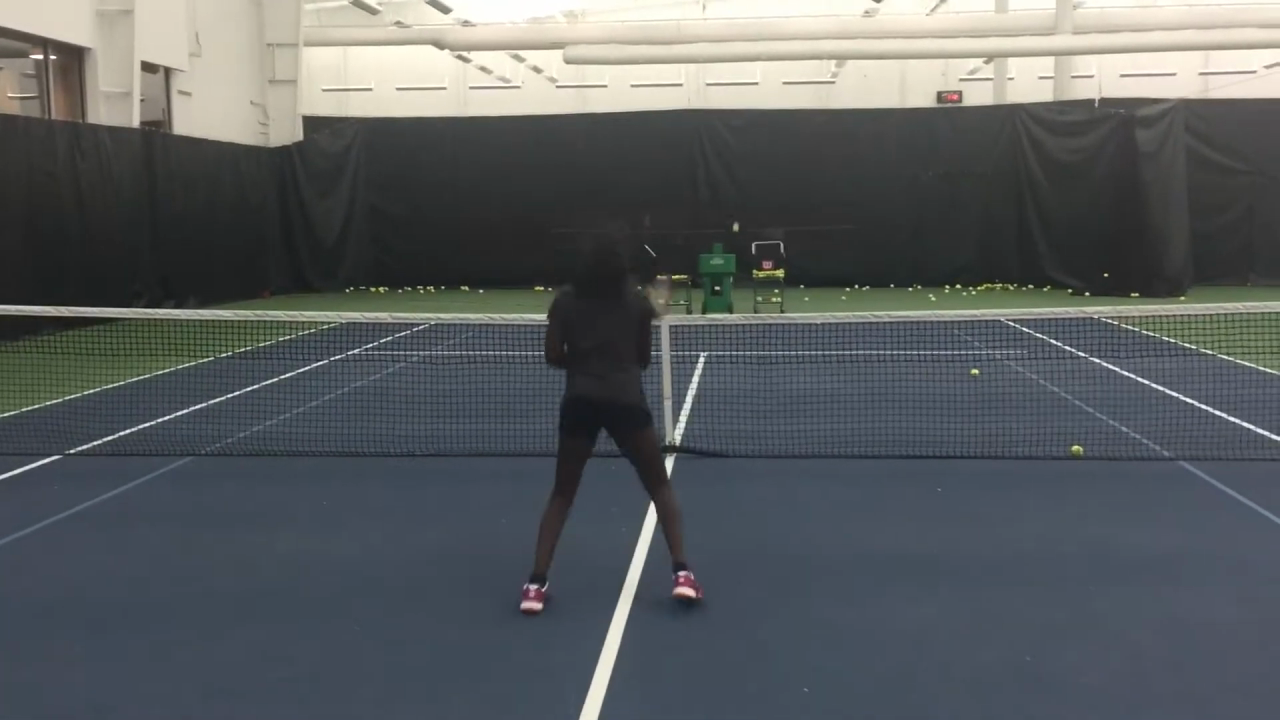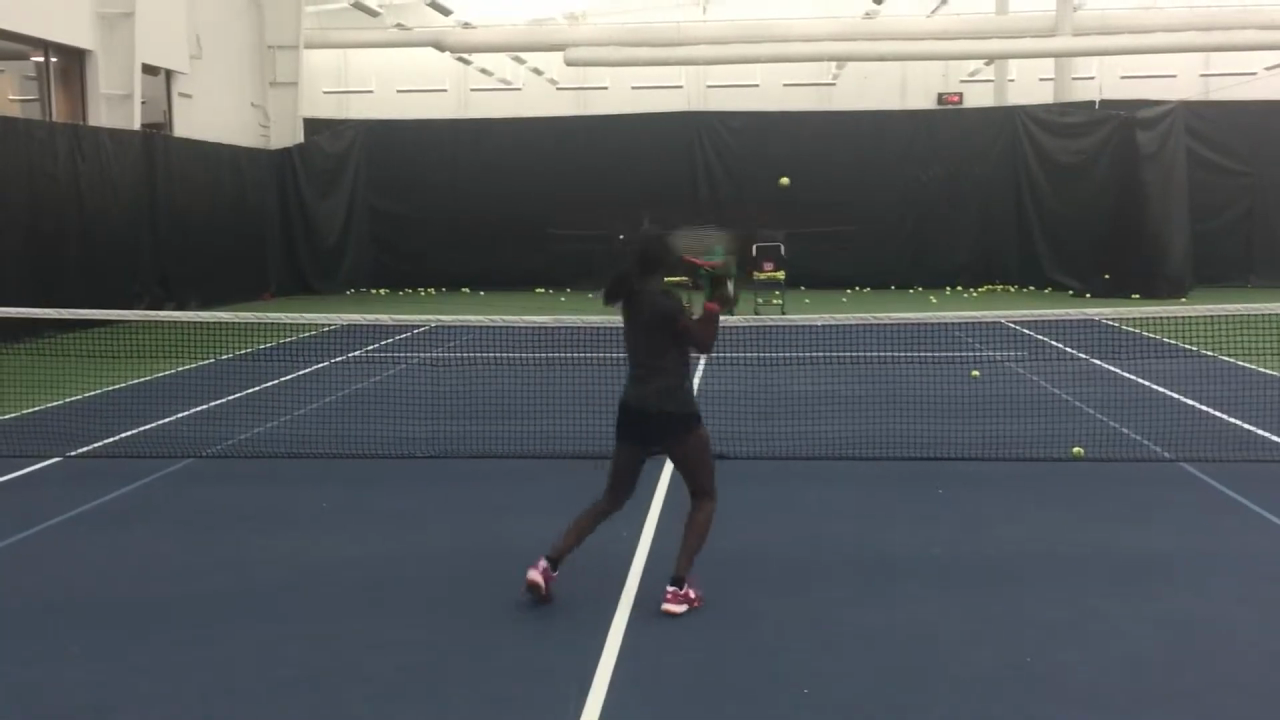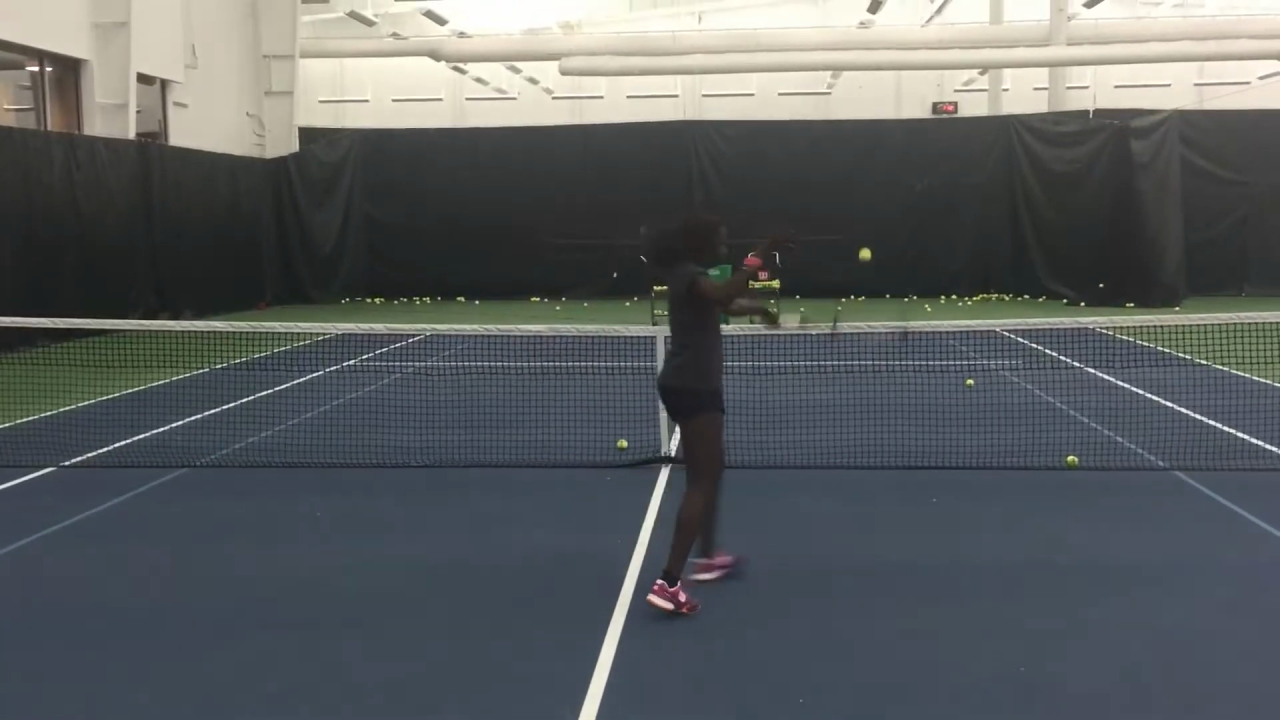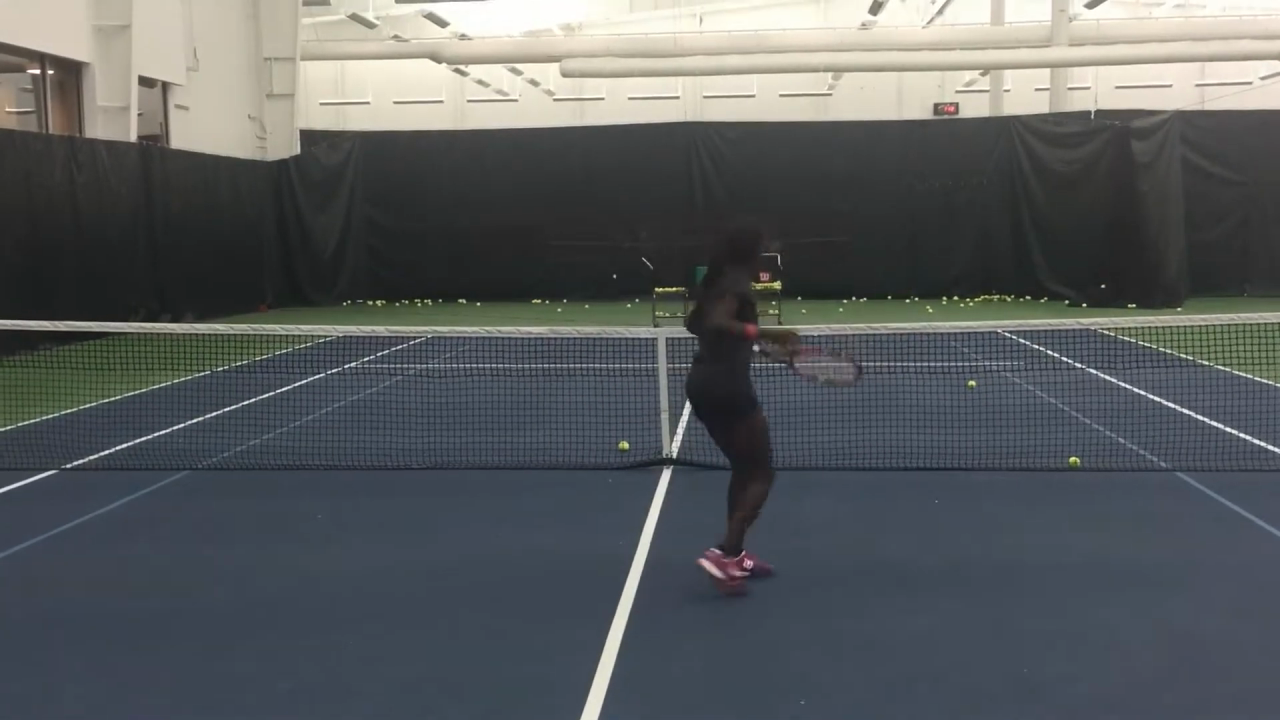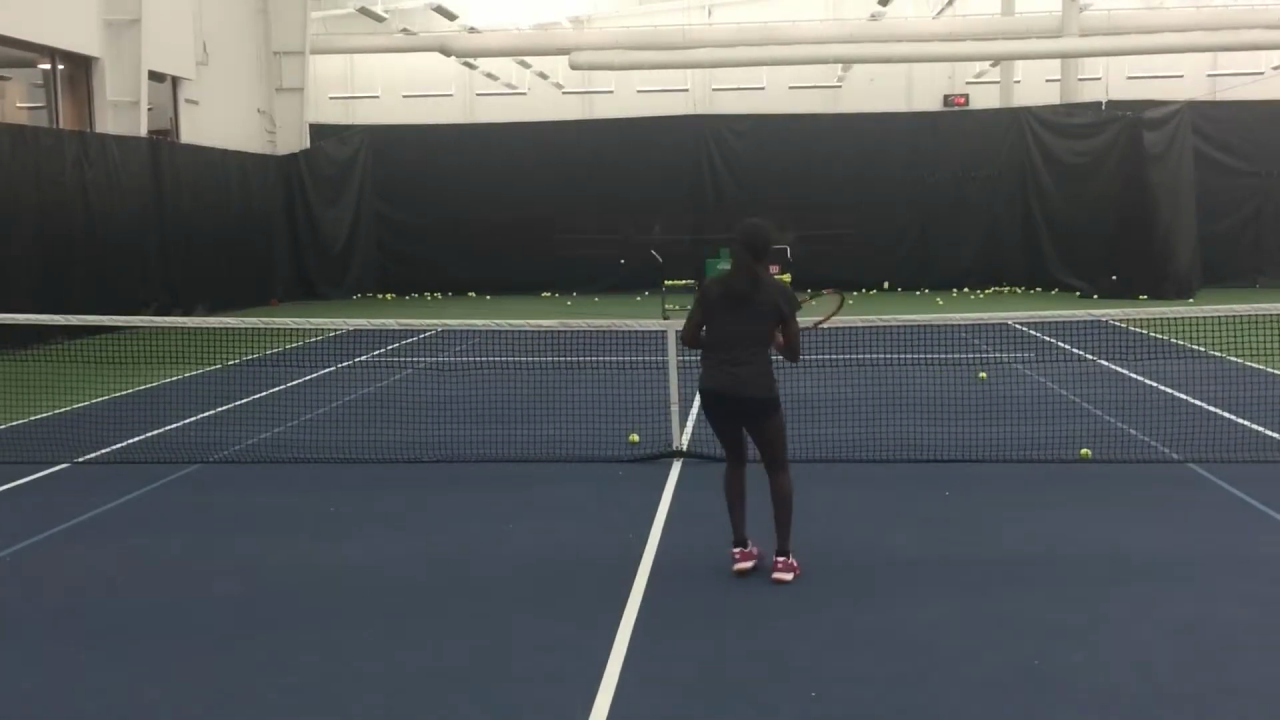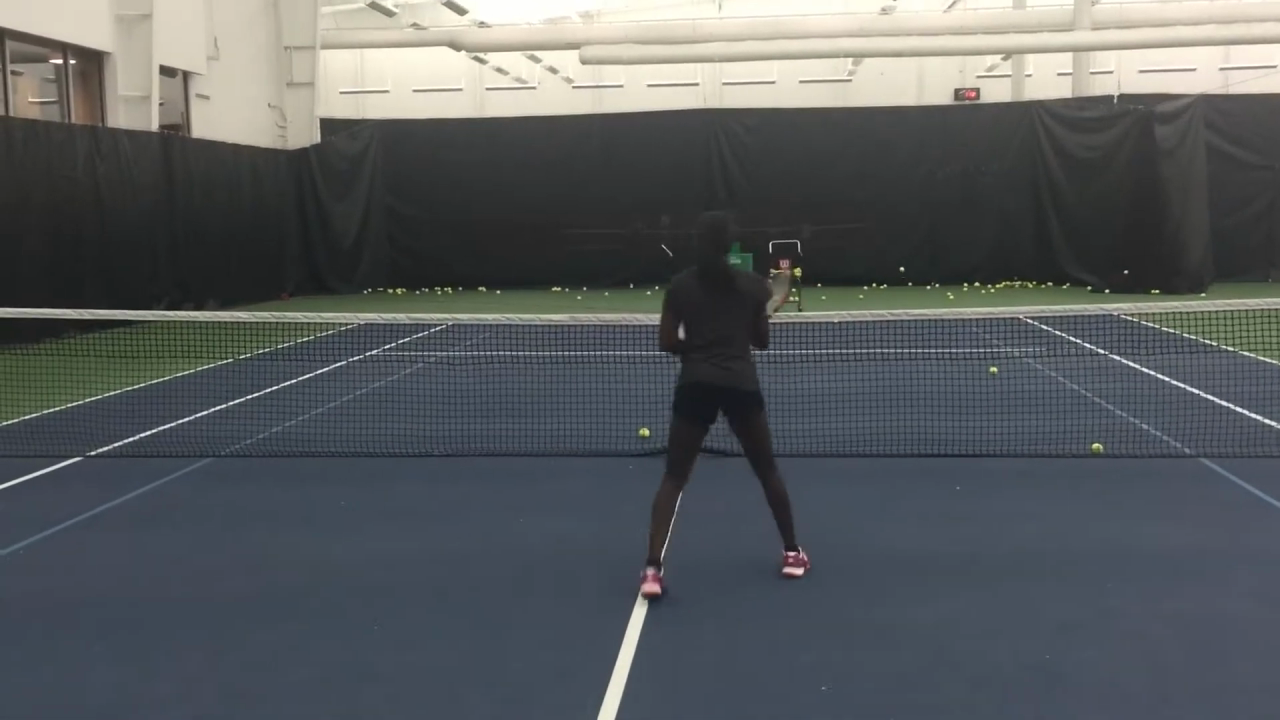
dt=0.3s
person 1, frame 1
left shoulder: (566, 300)
right shoulder: (636, 299)
left elbow: (553, 357)
right elbow: (643, 359)
left hip: (580, 403)
right hip: (626, 403)
left knee: (562, 495)
right knee: (659, 489)
left ankle: (535, 584)
right ankle: (682, 574)
person 1, frame 2
left shoulder: (632, 295)
right shoulder: (666, 298)
right elbow: (704, 343)
left wrist: (713, 303)
right wrist: (717, 296)
left hip: (632, 407)
right hip: (671, 409)
left knee: (613, 498)
right knee: (704, 496)
left ankle: (547, 565)
right ankle: (677, 588)
person 1, frame 3
left shoulder: (688, 276)
right shoulder: (690, 276)
left elbow: (722, 304)
right elbow: (723, 297)
left wrist: (756, 308)
right wrist: (754, 262)
left hip: (685, 386)
right hip: (693, 390)
left knee: (704, 474)
right knee: (704, 483)
left ankle: (706, 557)
right ankle: (666, 584)
person 1, frame 4
left shoulder: (718, 280)
right shoulder: (737, 283)
left elbow: (694, 323)
right elbow: (716, 322)
right wrist: (760, 333)
left hip: (702, 387)
right hip: (727, 390)
left knee: (745, 467)
right knee: (761, 475)
left ankle: (733, 555)
right ankle: (723, 553)
person 1, frame 5
left shoulder: (712, 288)
right shoulder: (778, 293)
left elbow: (688, 338)
right elbow: (793, 353)
left hip: (714, 389)
right hip: (757, 390)
left knee: (735, 463)
right knee: (778, 469)
left ankle: (740, 547)
right ankle: (783, 557)
person 1, frame 6
left shoulder: (680, 285)
right shoulder: (751, 285)
left elbow: (667, 342)
right elbow: (762, 340)
left hip: (695, 386)
right hip: (741, 385)
left knee: (674, 479)
right knee: (767, 471)
left ankle: (653, 569)
right ankle: (791, 553)
